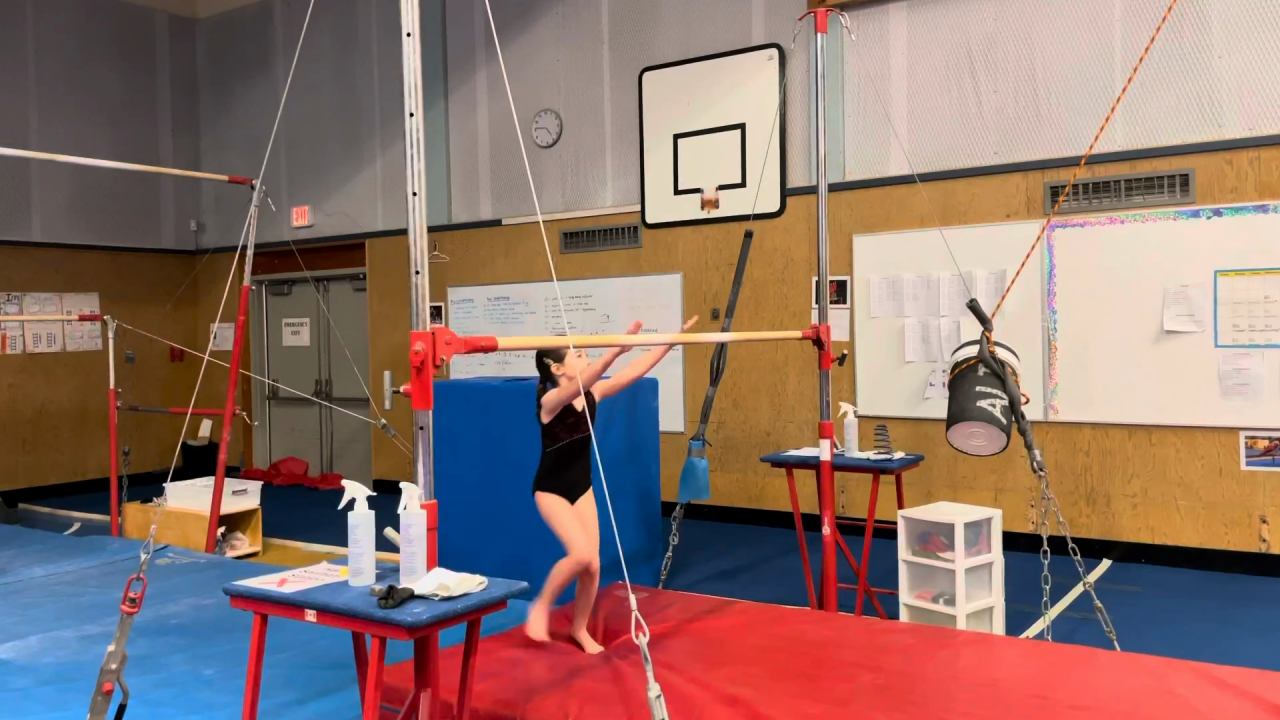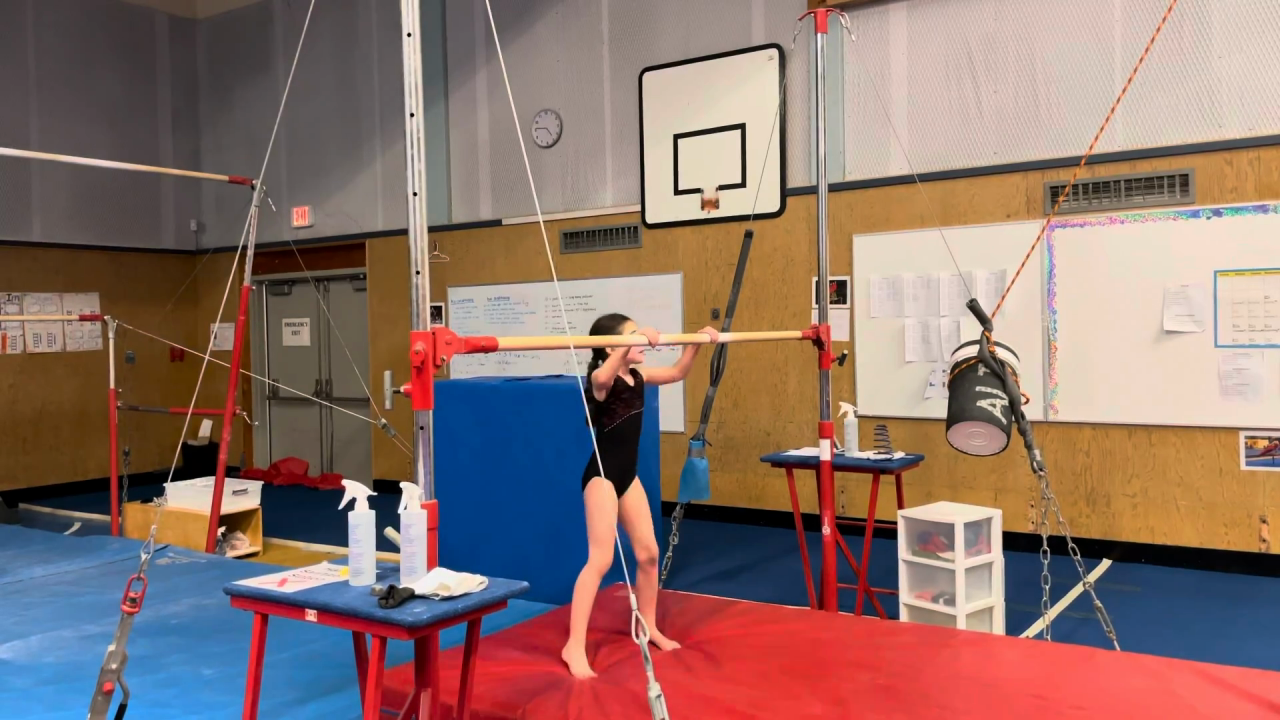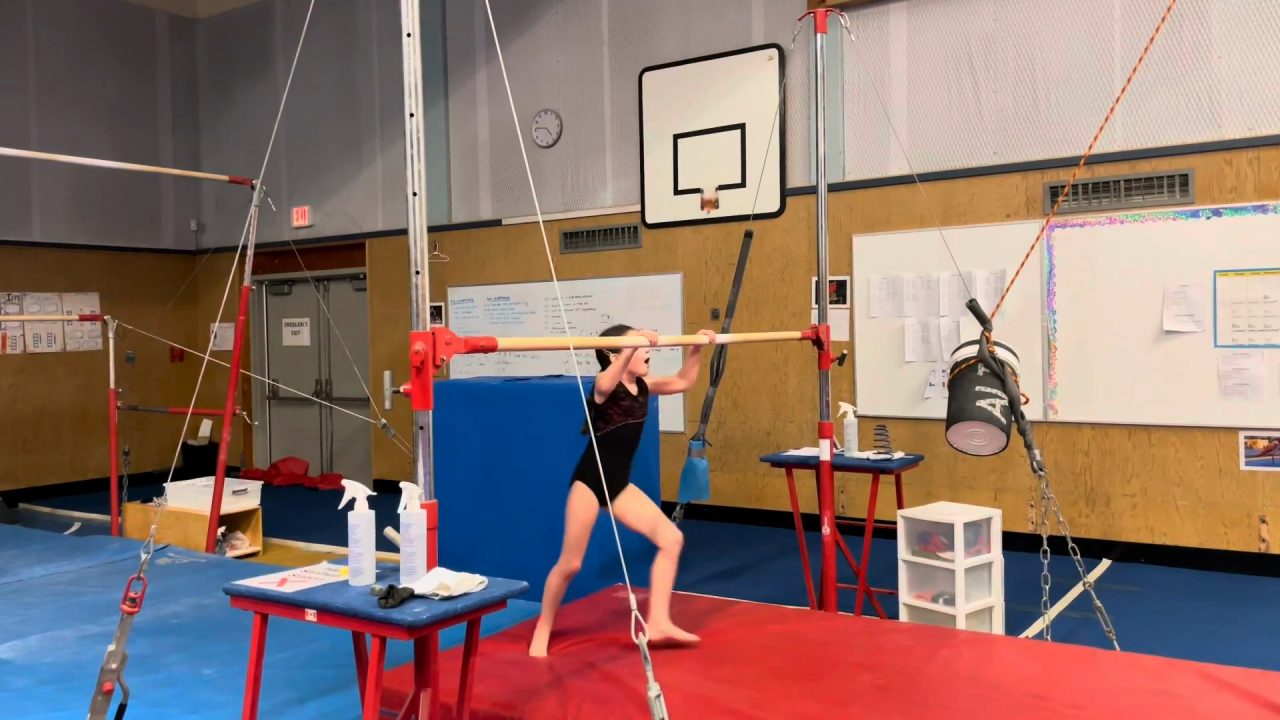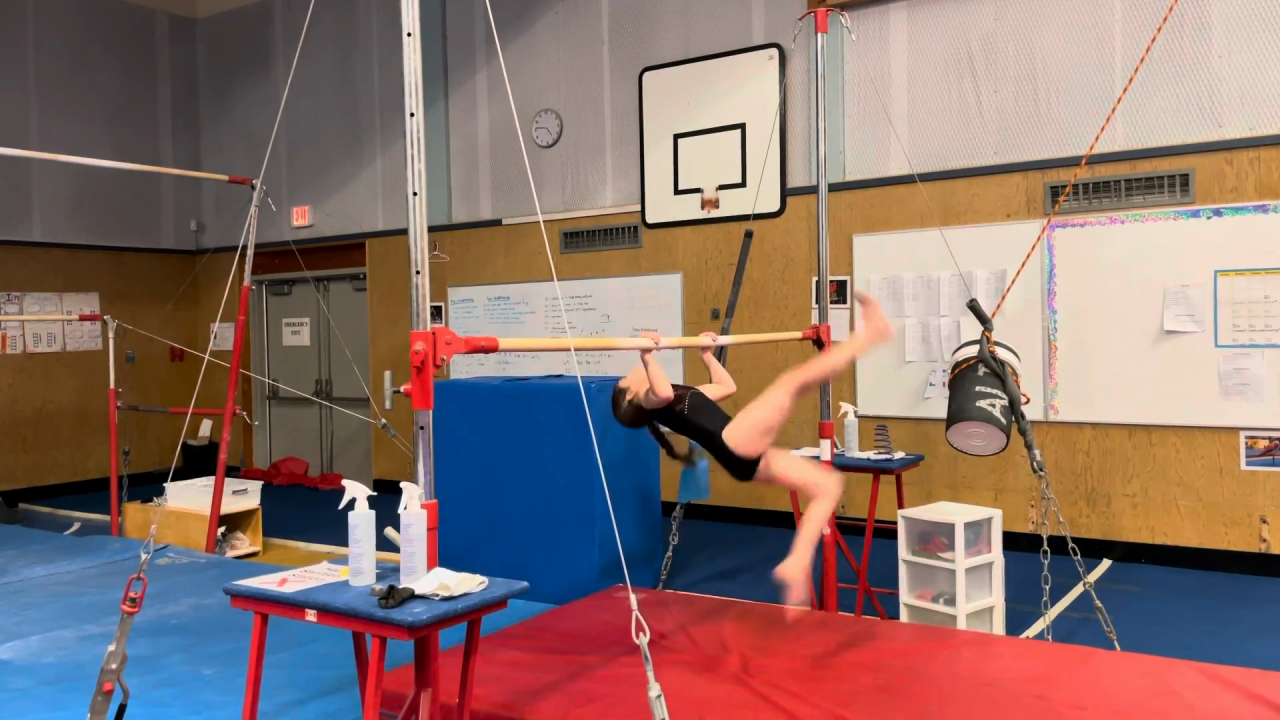
dt=0.5s
person 1, frame 1
left shoulder: (592, 394)
right shoulder: (551, 400)
left elbow: (636, 371)
right elbow: (575, 387)
left wrist: (673, 342)
right wrist: (617, 350)
left hip: (581, 488)
right hip: (550, 490)
left knee: (591, 565)
right knee: (582, 554)
left ankle: (580, 628)
right ankle: (540, 607)
person 1, frame 2
left shoulder: (637, 376)
right shoulder: (601, 378)
left elbow: (678, 371)
right elbow: (607, 377)
left wrist: (697, 340)
right wrist: (633, 341)
left hip: (627, 476)
right hip: (601, 476)
left knee: (649, 554)
right knee: (601, 559)
left ankle: (648, 626)
right ankle: (575, 646)
person 1, frame 3
left shoulder: (644, 386)
right shoulder: (607, 386)
left elbow: (685, 381)
right elbow: (606, 381)
left wrist: (696, 351)
right wrist: (630, 352)
left hip: (620, 483)
right hip: (589, 480)
left knee: (671, 537)
right knee: (571, 562)
left ankle: (658, 623)
right ankle: (542, 629)
person 1, frame 4
left shoulder: (662, 403)
right shoulder: (652, 401)
left elbow: (727, 386)
right elbow: (664, 391)
left wrist: (706, 354)
right wrist: (649, 358)
left hip: (743, 452)
right hip: (734, 442)
left knee: (828, 485)
right knee: (798, 379)
left ankle: (796, 566)
right ankle: (867, 332)
